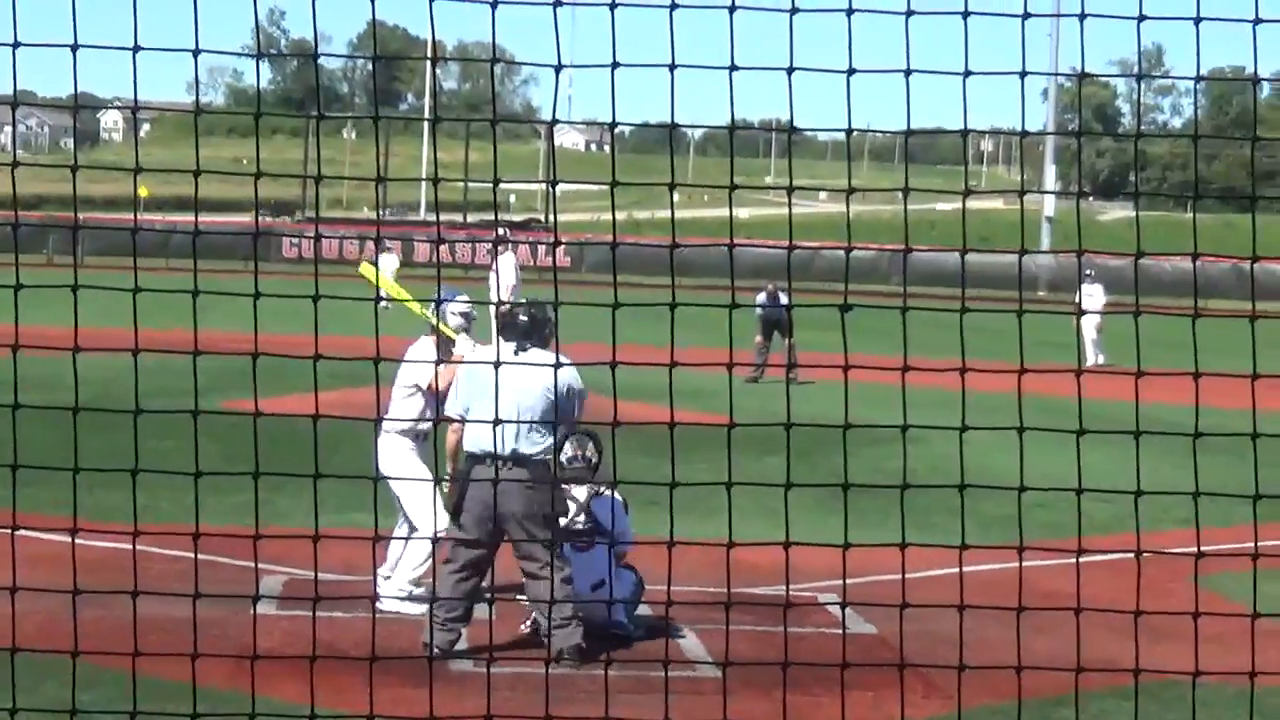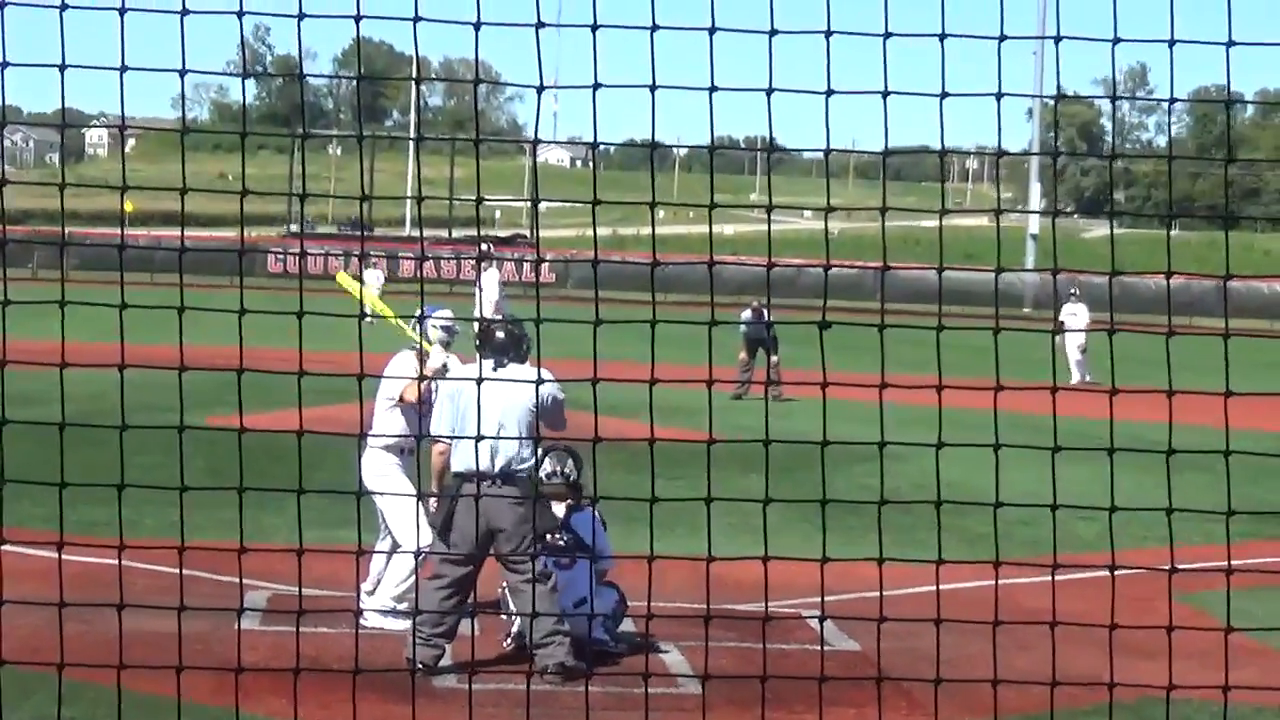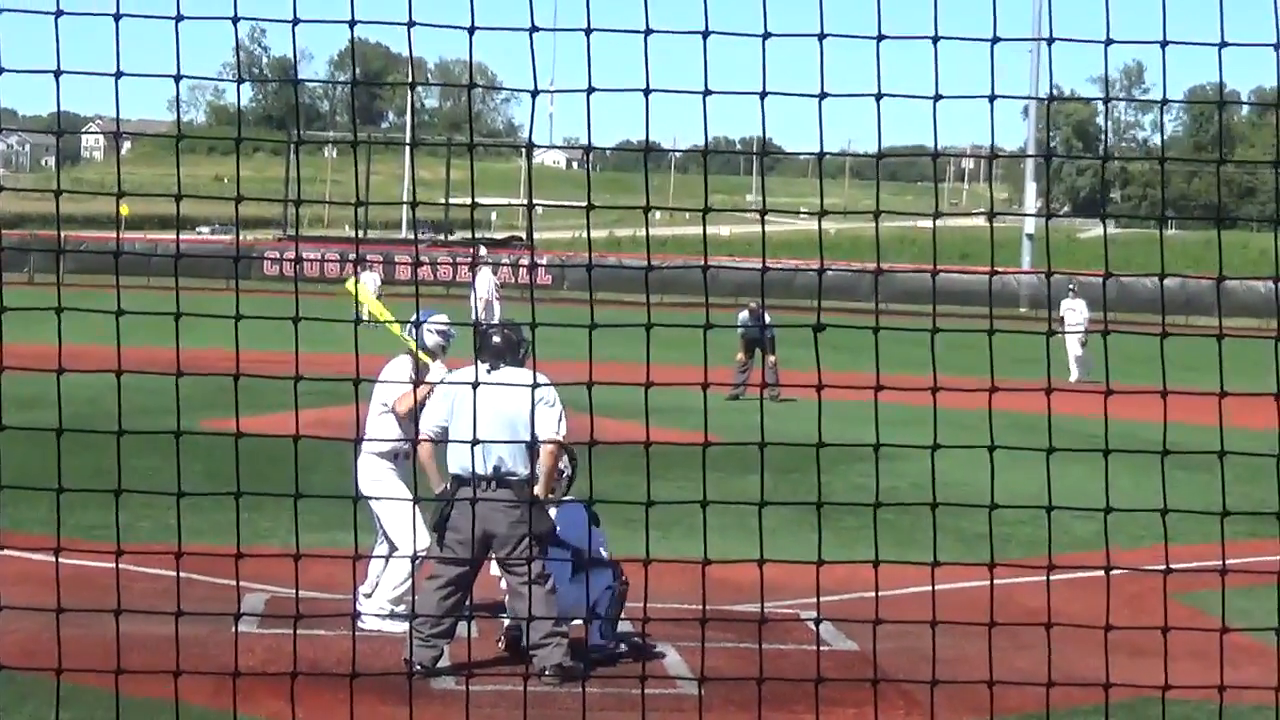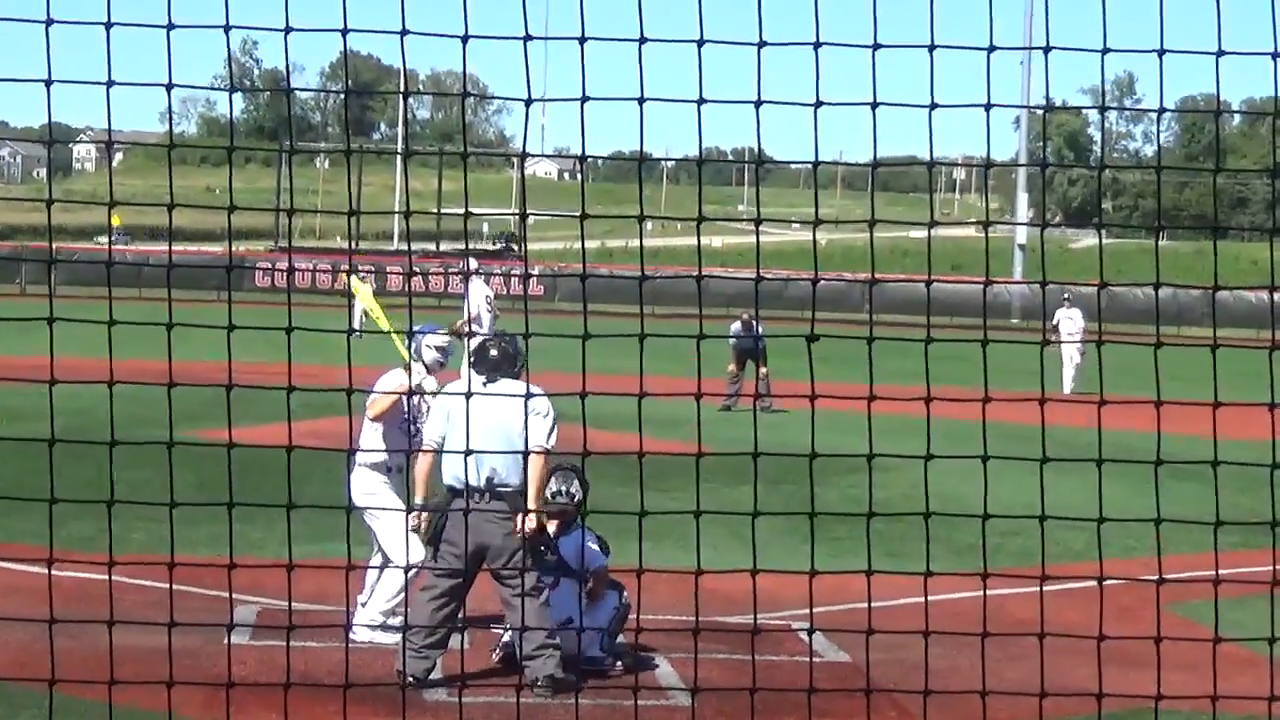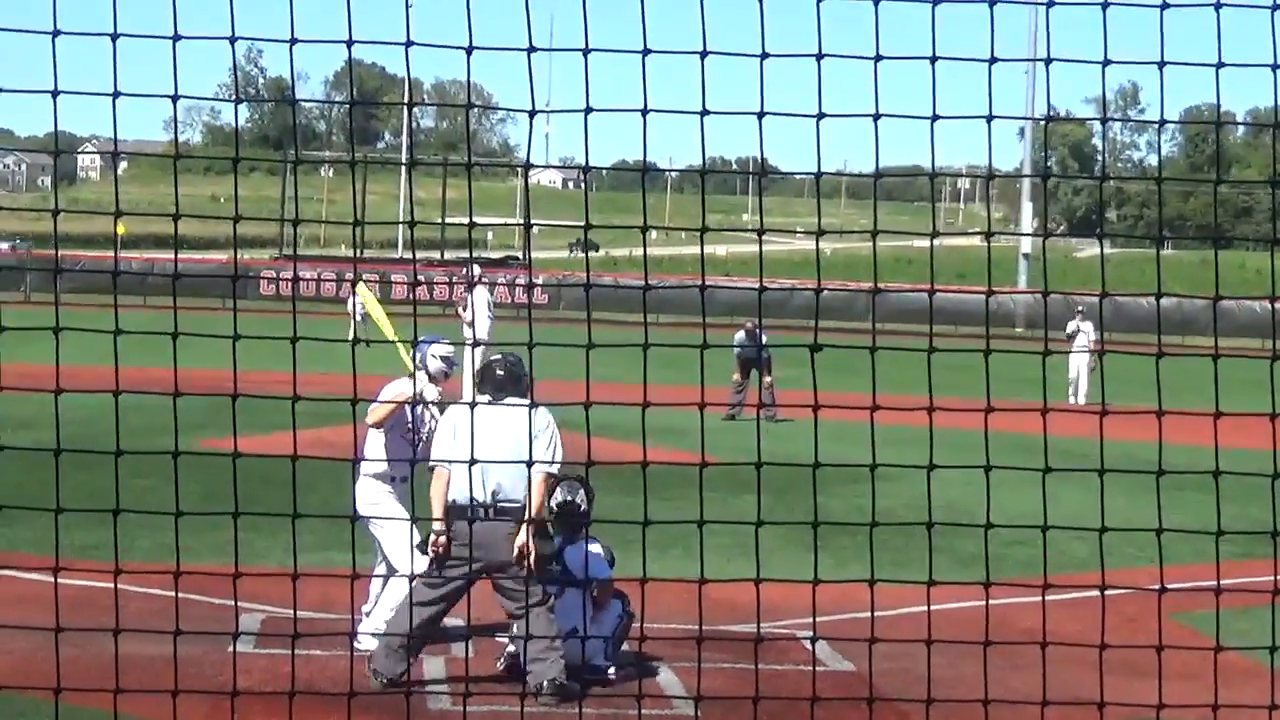
dt=0.7s
person 1, frame 1
left shoulder: (476, 360)
right shoulder: (563, 369)
left elbow: (456, 427)
right elbow: (570, 425)
left wrist: (451, 472)
left hip: (478, 474)
right hip: (529, 477)
left knee: (461, 561)
right knee: (548, 563)
left ankle: (438, 638)
right ankle: (567, 642)
person 1, frame 2
left shoulder: (457, 378)
right shoulder: (540, 382)
left elbow: (441, 447)
right elbow: (558, 427)
left wrist: (438, 489)
left hip: (466, 493)
right hip: (516, 495)
left knee: (446, 577)
right knee: (533, 580)
left ankle: (422, 653)
right ankle: (555, 658)
person 1, frame 3
left shoulder: (454, 381)
right shoulder: (536, 385)
left elbow: (425, 440)
right elbow: (551, 446)
left wrist: (439, 486)
right wrist: (542, 490)
left hip: (464, 497)
right hip: (514, 499)
left knee: (444, 580)
right knee: (532, 581)
left ankle: (421, 656)
right ankle: (552, 661)
person 1, frame 4
left shoulder: (452, 392)
right shoulder: (532, 397)
left elbow: (428, 450)
right elbow: (537, 453)
left wrist: (420, 502)
right wrist: (532, 507)
left hip: (458, 509)
right hip: (509, 509)
left knee: (438, 591)
right knee: (526, 593)
left ankle: (413, 667)
right ankle: (544, 672)
person 1, frame 5
left shoulder: (457, 412)
right shoulder: (538, 416)
left elbow: (441, 471)
right elbow: (541, 476)
left wrist: (438, 525)
right wrist: (528, 528)
left hip: (461, 524)
right hip: (511, 526)
left knee: (426, 598)
right knee: (532, 605)
left ankle: (386, 667)
right ankle: (549, 679)
person 2, frame 1
left shoulder: (442, 351)
right shoulder: (423, 351)
right elbow: (441, 386)
left wrist: (469, 357)
right wrist: (459, 356)
left hip: (405, 446)
right hip: (398, 446)
left knee: (413, 518)
right knee: (434, 523)
left ankle: (388, 578)
right ankle: (395, 593)
person 2, frame 2
left shoulder: (422, 365)
right shoulder: (404, 363)
right elbow: (411, 397)
left wrist: (450, 373)
right wrist: (431, 370)
left hip: (396, 462)
right hip: (384, 462)
left knee: (393, 535)
right knee: (418, 539)
left ankle: (372, 595)
right ankle: (379, 609)
person 2, frame 3
left shoulder: (418, 371)
right shoulder: (400, 369)
right elbow: (403, 408)
right wrist: (431, 381)
left hip: (387, 467)
right hip: (380, 468)
left knee: (392, 538)
right knee: (416, 543)
left ankle: (369, 598)
right ankle: (376, 612)
person 2, frame 4
left shoulder: (421, 388)
right shoulder: (394, 380)
right elbow: (373, 413)
left wrist: (434, 401)
right wrist: (410, 385)
left hip: (390, 479)
right hip: (372, 480)
left knee: (389, 550)
right knee: (410, 555)
left ankle: (368, 609)
right ankle: (367, 624)
person 2, frame 5
left shoulder: (426, 400)
right shoulder: (398, 390)
right elbow: (372, 420)
left wrist: (434, 408)
right wrist: (410, 393)
left hip: (396, 489)
right hip: (378, 491)
left knee: (392, 559)
right knee: (415, 564)
left ankle: (373, 618)
right ankle: (370, 632)
person 3, frame 1
right shoulder: (612, 499)
right elbow: (622, 551)
right hip: (601, 598)
right knee: (629, 575)
left ankle: (541, 617)
right ankle: (617, 618)
person 3, frame 2
right shoulder: (590, 515)
right elbow: (603, 568)
right hip: (580, 618)
left knee: (509, 584)
right knee: (613, 593)
left ankle: (520, 632)
right ankle: (598, 636)
person 3, frame 3
right shoulder: (576, 510)
right elbow: (602, 557)
right wrist: (580, 563)
left hip: (519, 605)
right hip: (559, 602)
right knee: (611, 571)
left ankle: (514, 632)
right ankle: (600, 642)
person 3, frame 4
right shoulder: (581, 536)
right elbow: (601, 575)
right wrist: (589, 598)
right hip: (570, 637)
right knee: (615, 592)
left ankle: (509, 646)
right ankle: (595, 654)
person 3, frame 5
right shoulder: (589, 546)
right elbow: (605, 589)
right wrist: (591, 607)
right hip: (576, 648)
right knee: (618, 601)
left ankle: (514, 656)
right ankle: (600, 664)
